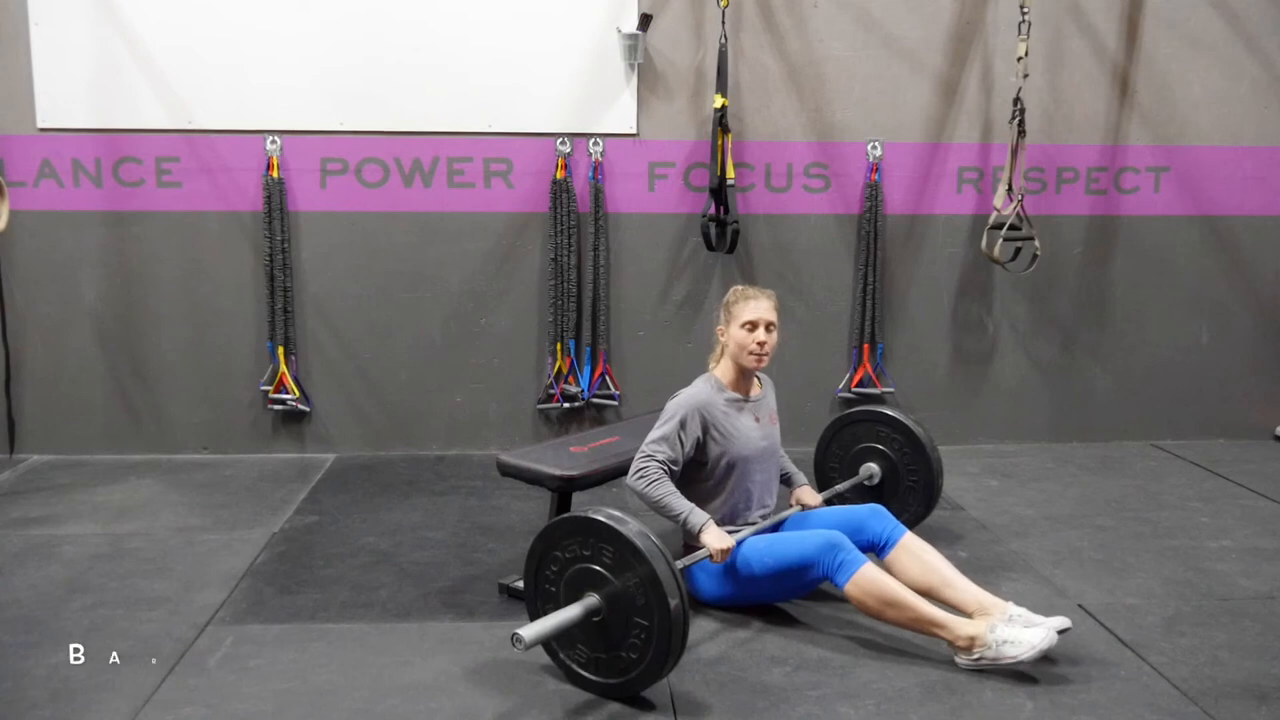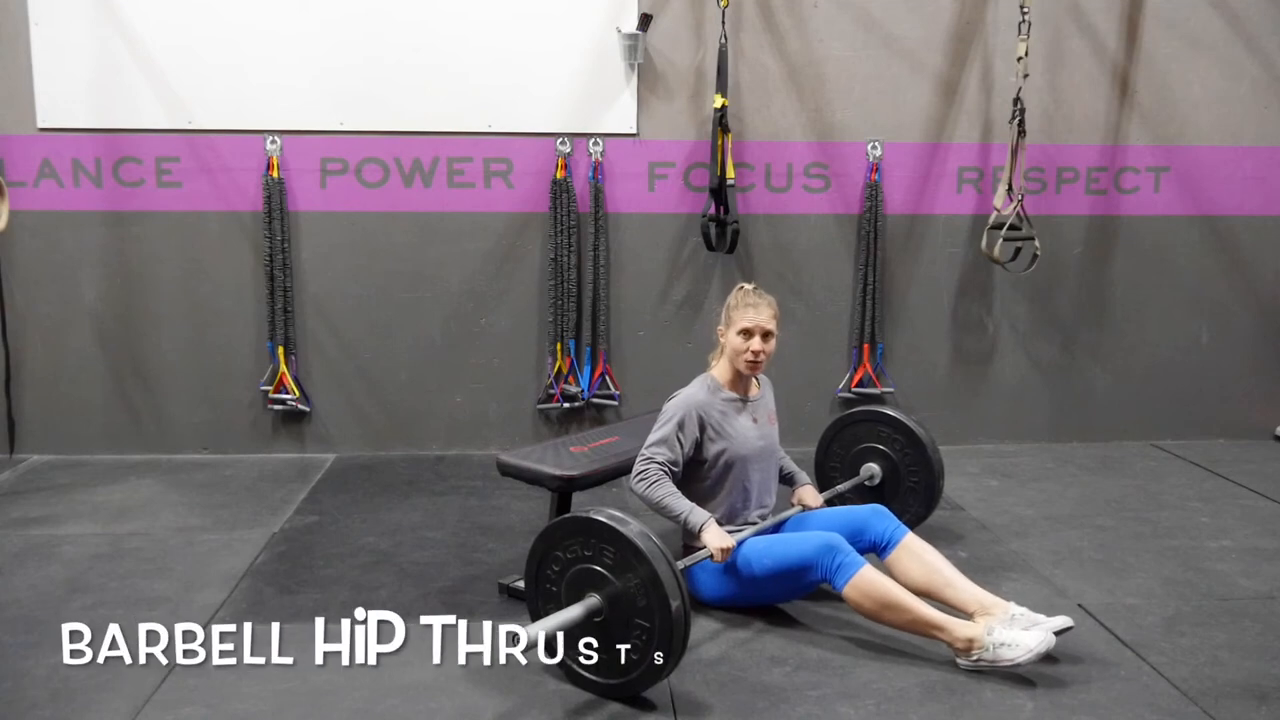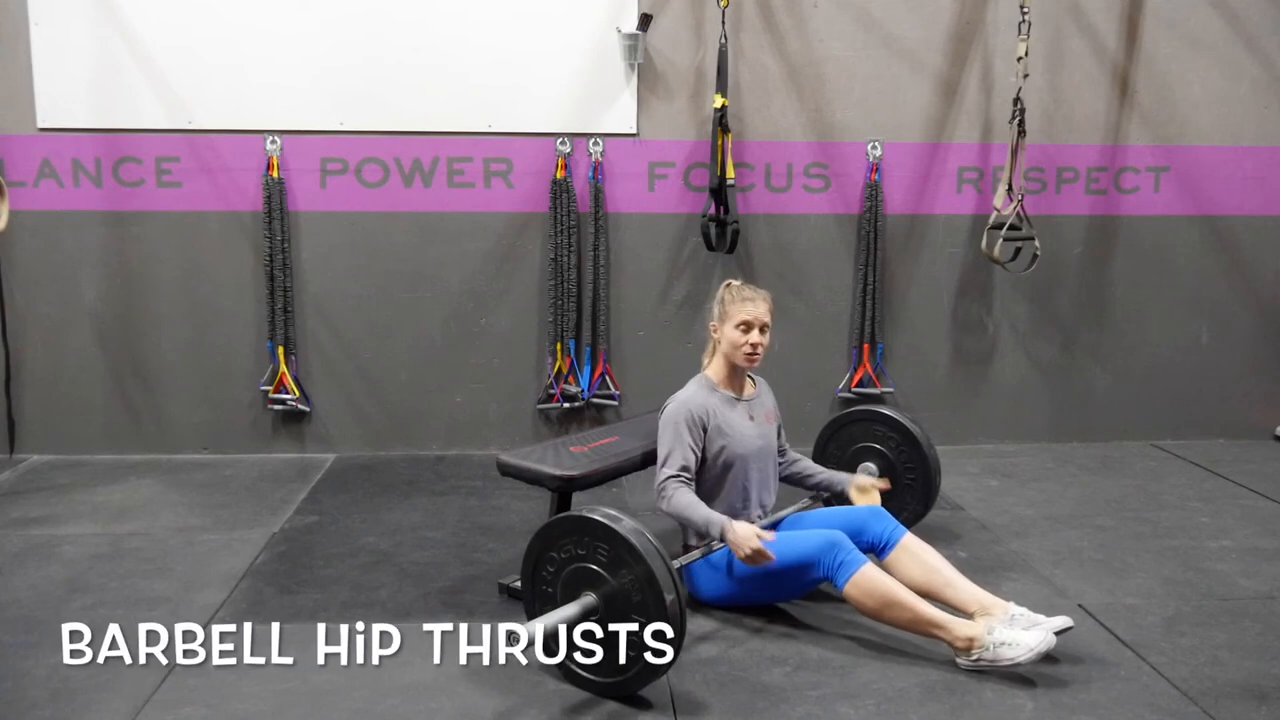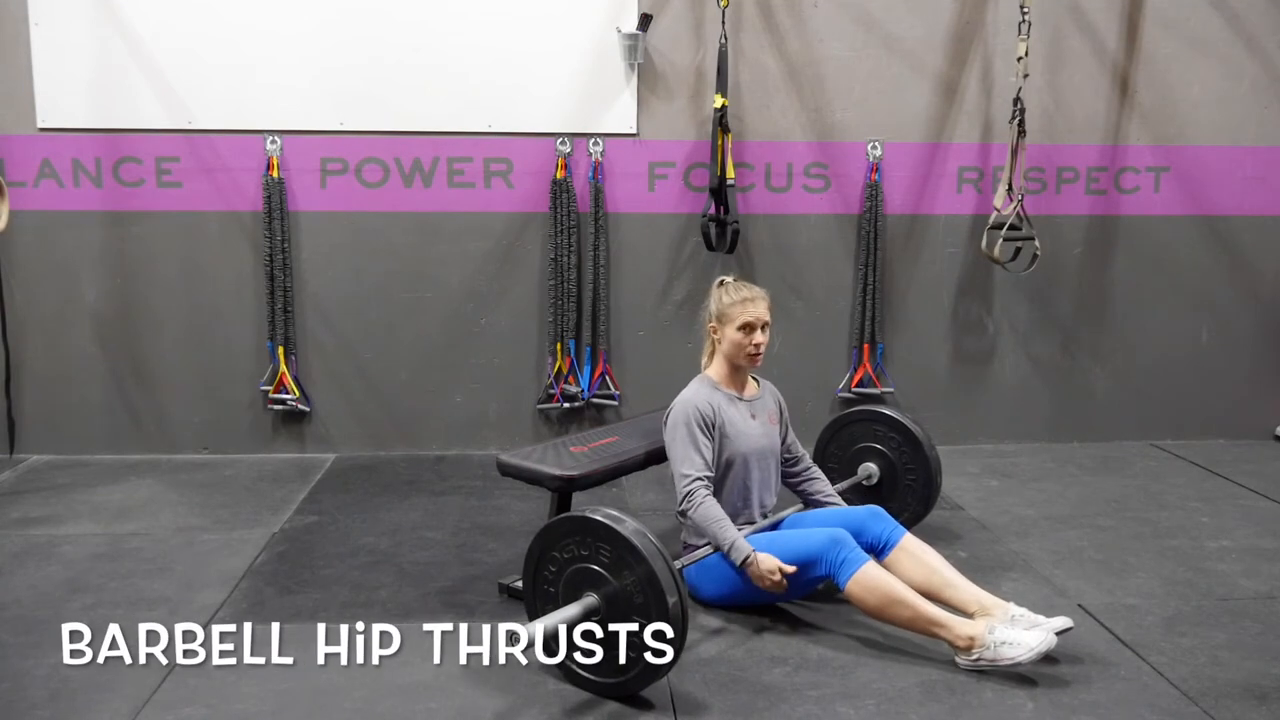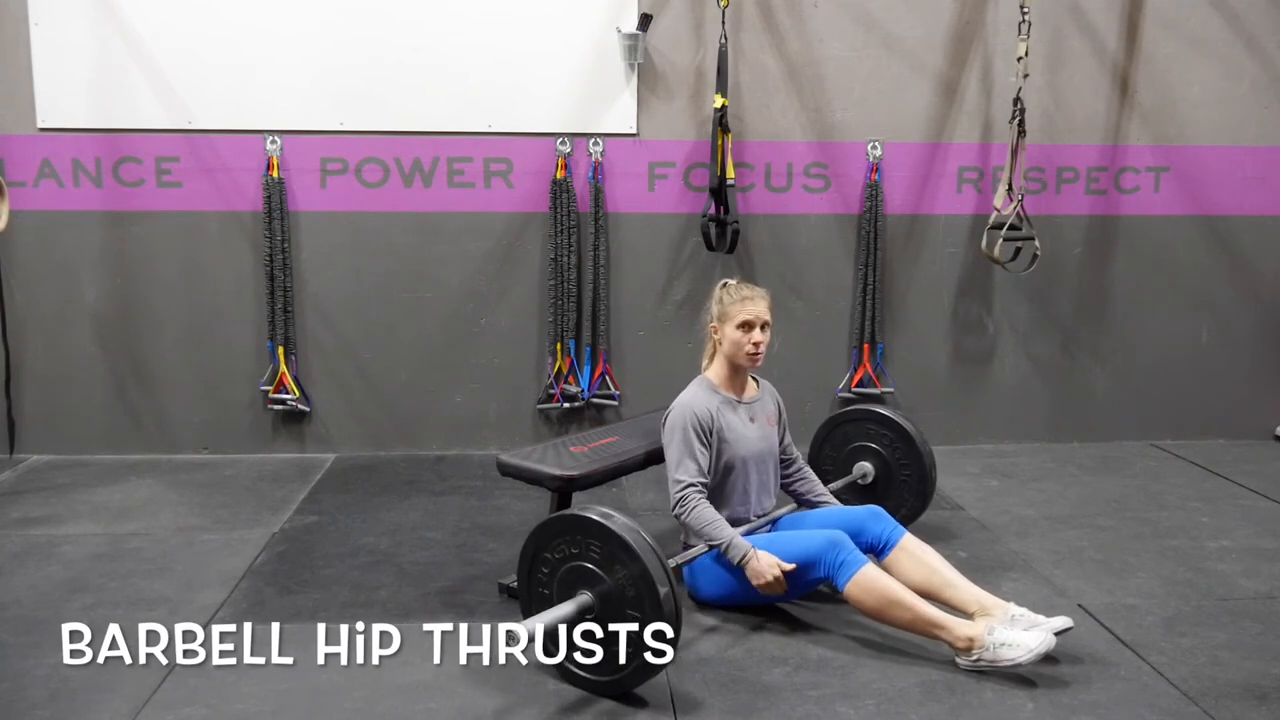
dt=0.7s
person 1, frame 1
left shoulder: (764, 387)
right shoulder: (695, 404)
right elbow: (644, 473)
left wrist: (798, 482)
right wrist: (703, 525)
left hip: (766, 533)
right hip: (717, 562)
left knee: (873, 519)
right knee: (830, 547)
left ankle: (993, 611)
right ankle: (967, 637)
person 1, frame 2
left shoulder: (762, 388)
right shoulder: (692, 405)
right elbow: (646, 476)
left wrist: (800, 481)
right wrist: (703, 524)
left hip: (765, 534)
right hip: (717, 562)
left knee: (874, 519)
right knee: (828, 549)
left ankle: (993, 612)
right ankle: (966, 638)
person 1, frame 3
left shoulder: (760, 392)
right shoulder: (689, 406)
right elbow: (671, 490)
left wrist: (845, 481)
right wrist: (726, 529)
left hip: (764, 538)
right hip: (715, 560)
left knee: (872, 518)
right knee: (831, 546)
left ankle: (993, 611)
right ankle: (967, 638)
person 1, frame 4
left shoulder: (767, 394)
right shoulder: (694, 406)
left elbow: (798, 468)
right elbow: (694, 496)
left wrist: (848, 521)
right wrist: (748, 558)
left hip: (765, 534)
right hip: (716, 559)
left knee: (871, 520)
right knee: (833, 546)
left ankle: (993, 612)
right ankle: (968, 638)
person 1, frame 5
left shoulder: (766, 395)
right shoulder: (692, 409)
left elbow: (792, 470)
right elbow: (688, 500)
left wrist: (844, 514)
right wrist: (746, 554)
left hip: (766, 533)
right hip: (717, 560)
left knee: (870, 520)
right knee: (831, 547)
left ankle: (994, 613)
right ankle: (967, 639)
